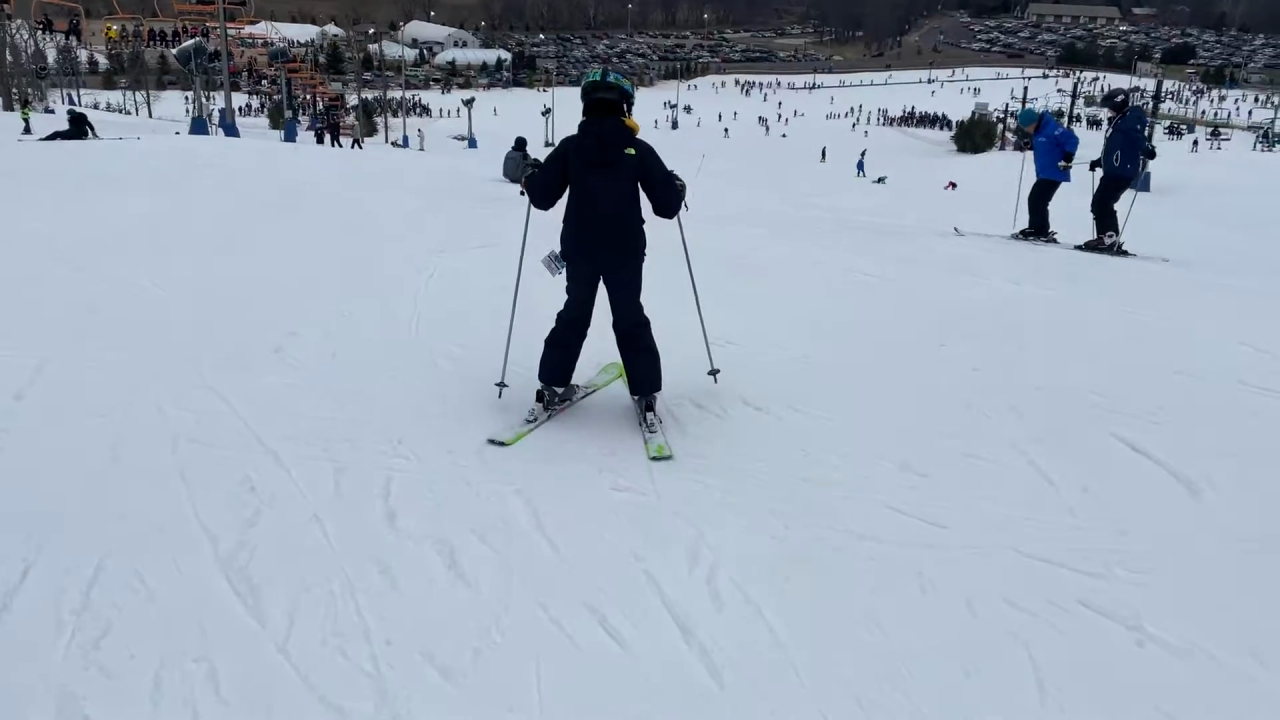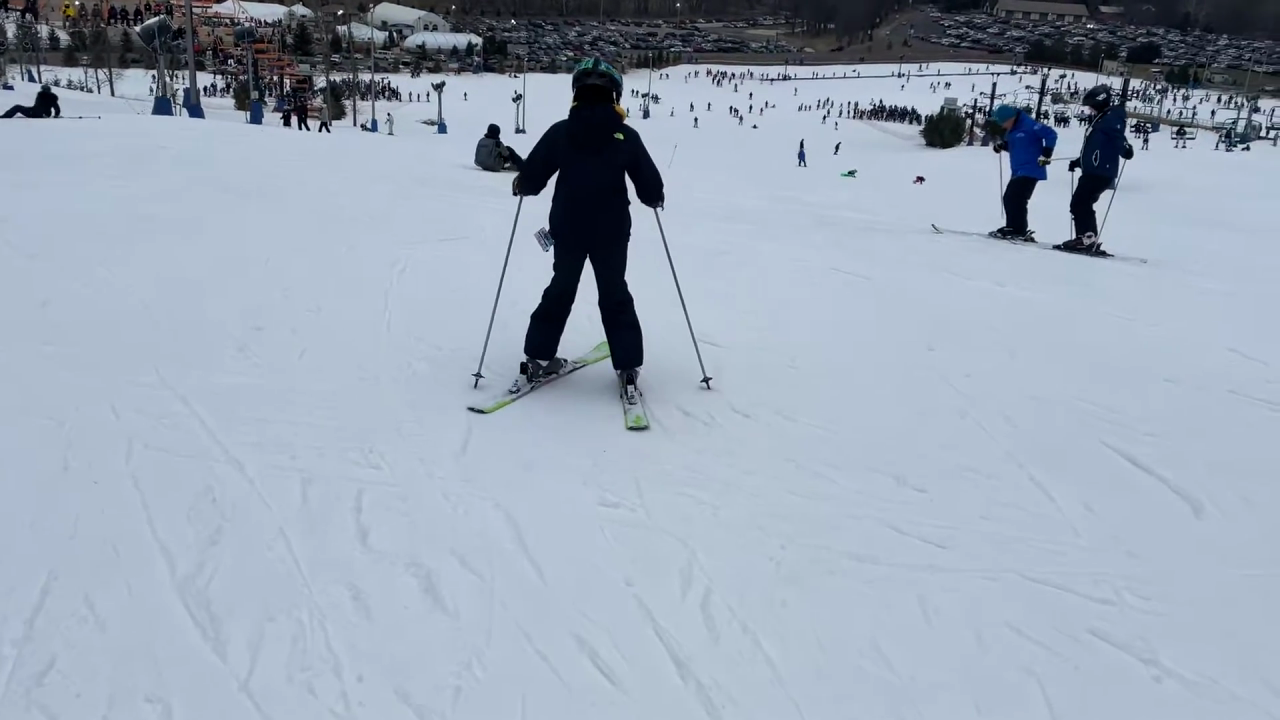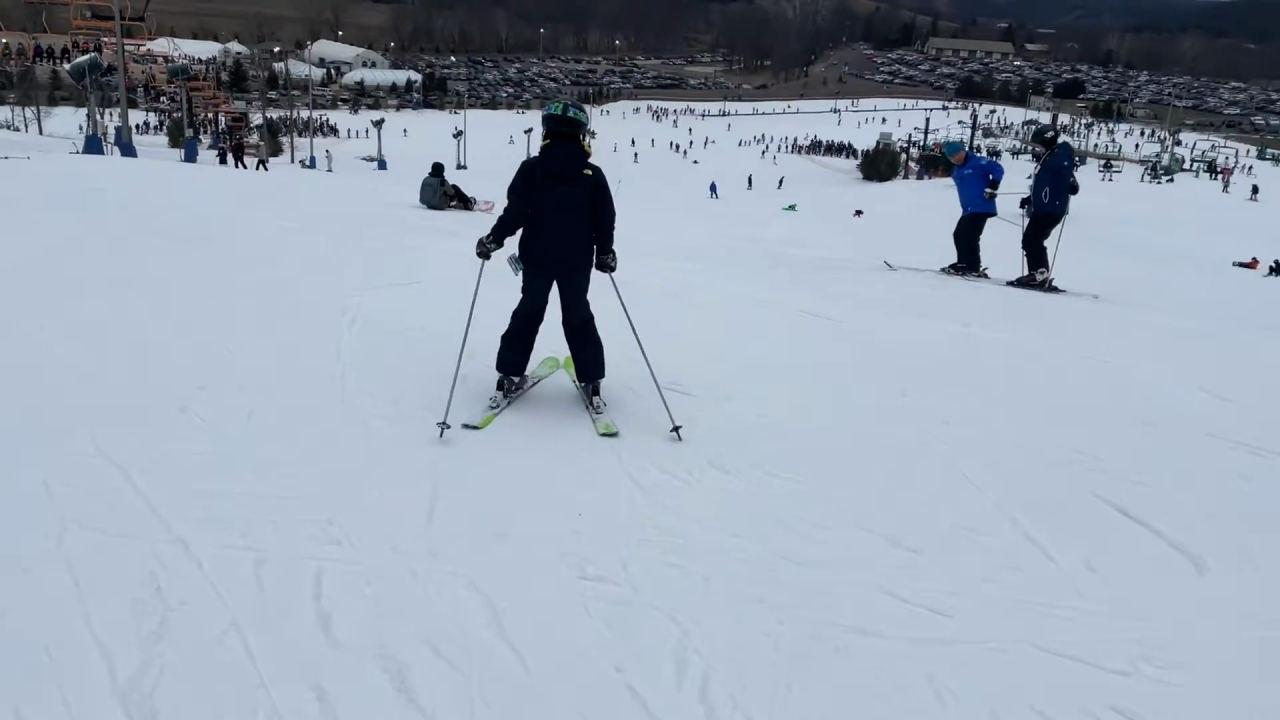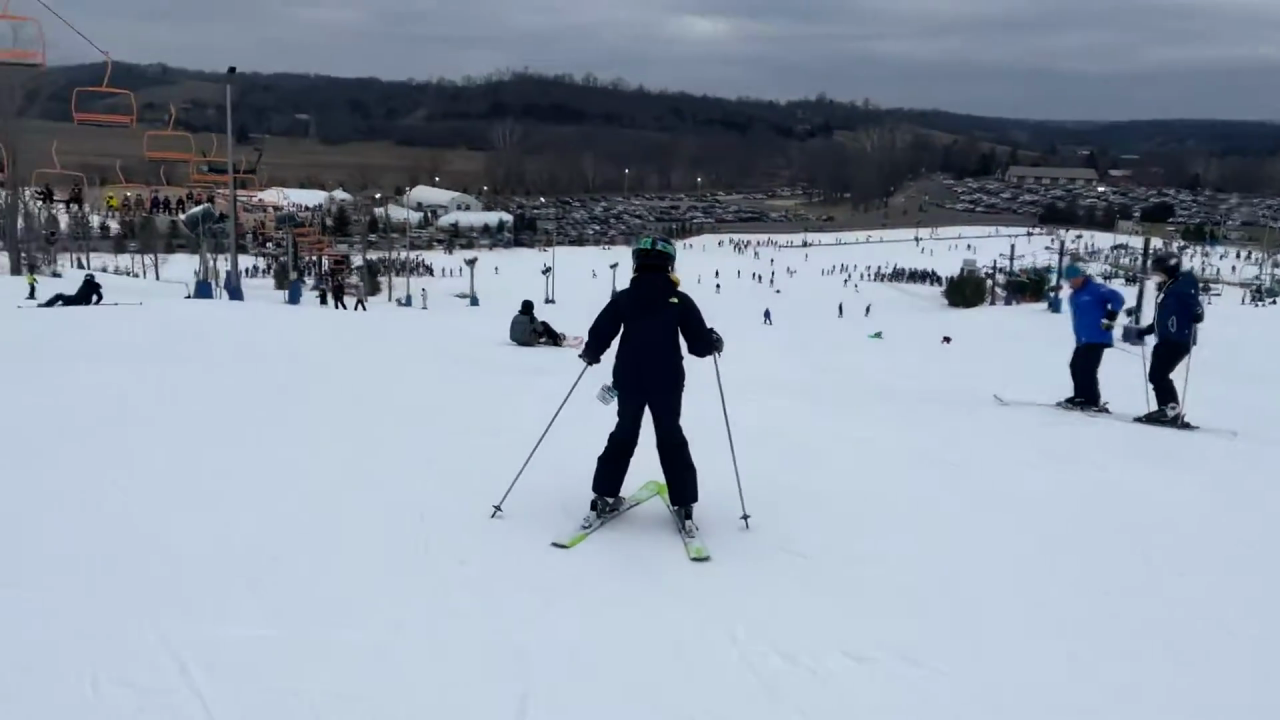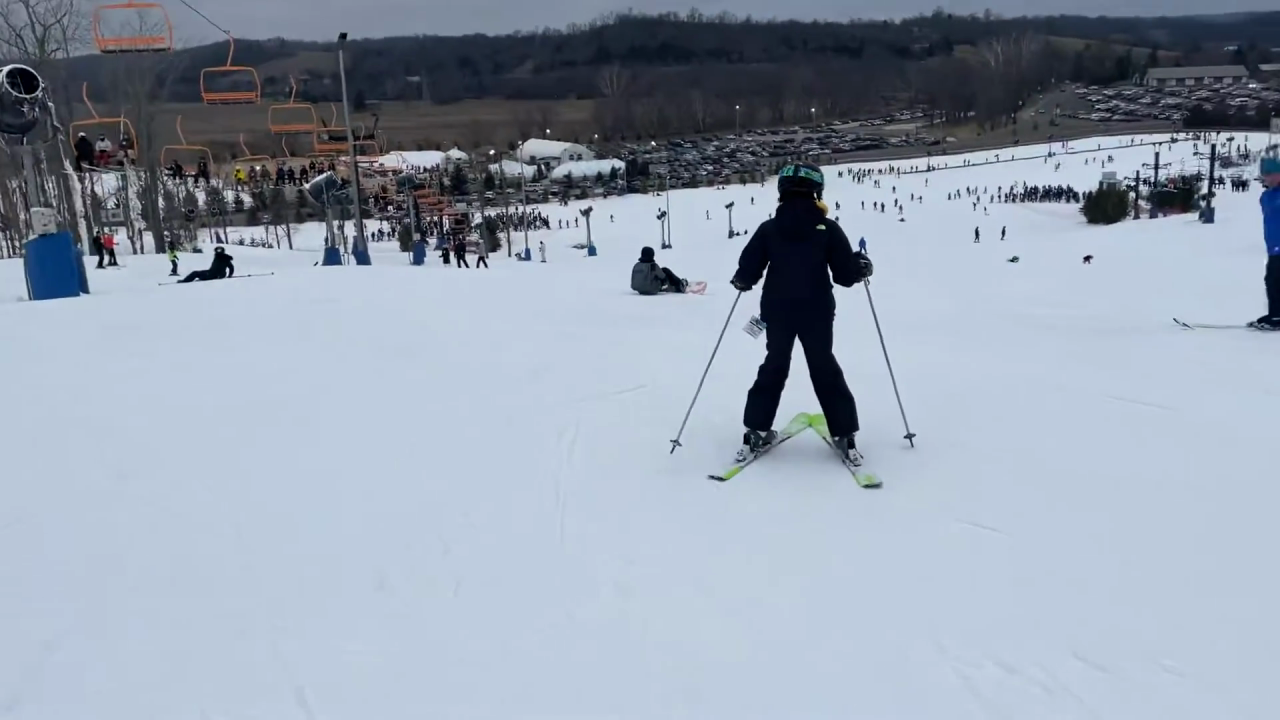
dt=0.7s
person 1, frame 1
left shoulder: (570, 147)
right shoulder: (639, 150)
left elbow: (543, 197)
right elbow: (666, 205)
left wrist: (530, 180)
right wrist: (677, 190)
left hip: (579, 250)
right hip: (624, 252)
left knee: (574, 314)
right knee: (630, 319)
left ankle: (553, 385)
right ankle: (645, 393)
person 1, frame 2
left shoulder: (560, 132)
right shoulder: (626, 136)
left elbow: (531, 178)
right elbow: (650, 186)
left wrist: (520, 185)
right wrist: (655, 199)
left hip: (568, 230)
right hip: (611, 232)
left knee: (560, 290)
right knee: (615, 296)
left ankle: (538, 358)
right ankle: (628, 368)
person 1, frame 3
left shoulder: (532, 167)
right shoulder: (592, 173)
left elbow: (516, 212)
right elbow: (603, 222)
left wrist: (492, 239)
right wrist: (605, 253)
left hip: (537, 256)
right hip: (577, 259)
left knee: (528, 312)
right knee: (579, 316)
left ankle: (509, 377)
right ankle: (591, 383)
person 1, frame 4
left shoulder: (623, 298)
right shoulder: (680, 301)
left elbow: (599, 335)
right elbow: (699, 345)
left wrist: (590, 353)
right wrist: (714, 342)
left hip: (629, 381)
right hip: (667, 383)
left knee: (623, 435)
right knee: (671, 439)
left ankle: (604, 497)
right ankle: (684, 505)
person 1, frame 5
left shoulder: (768, 228)
right shoulder: (828, 229)
left elbow: (749, 268)
right elbow: (846, 275)
left wrist: (741, 280)
right wrist: (862, 267)
left hip: (777, 312)
right hip: (817, 313)
left knee: (774, 366)
right knee: (825, 369)
left ankle: (756, 431)
right ankle: (845, 435)
